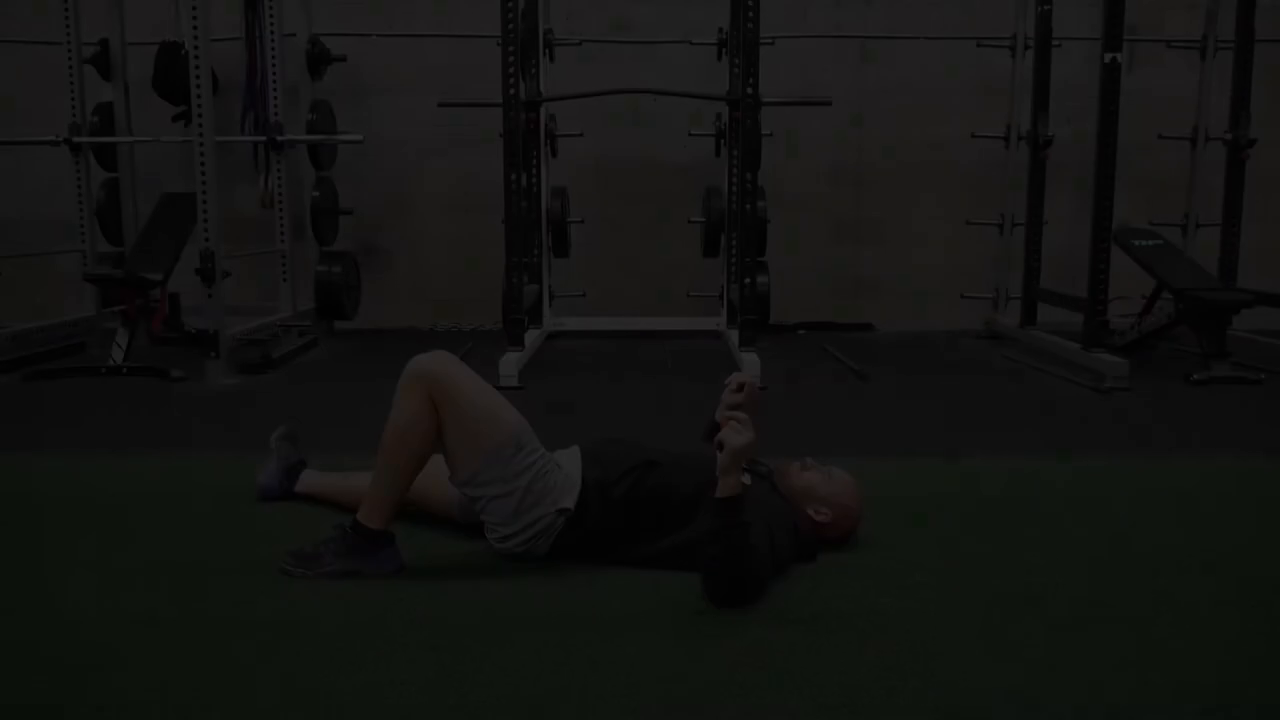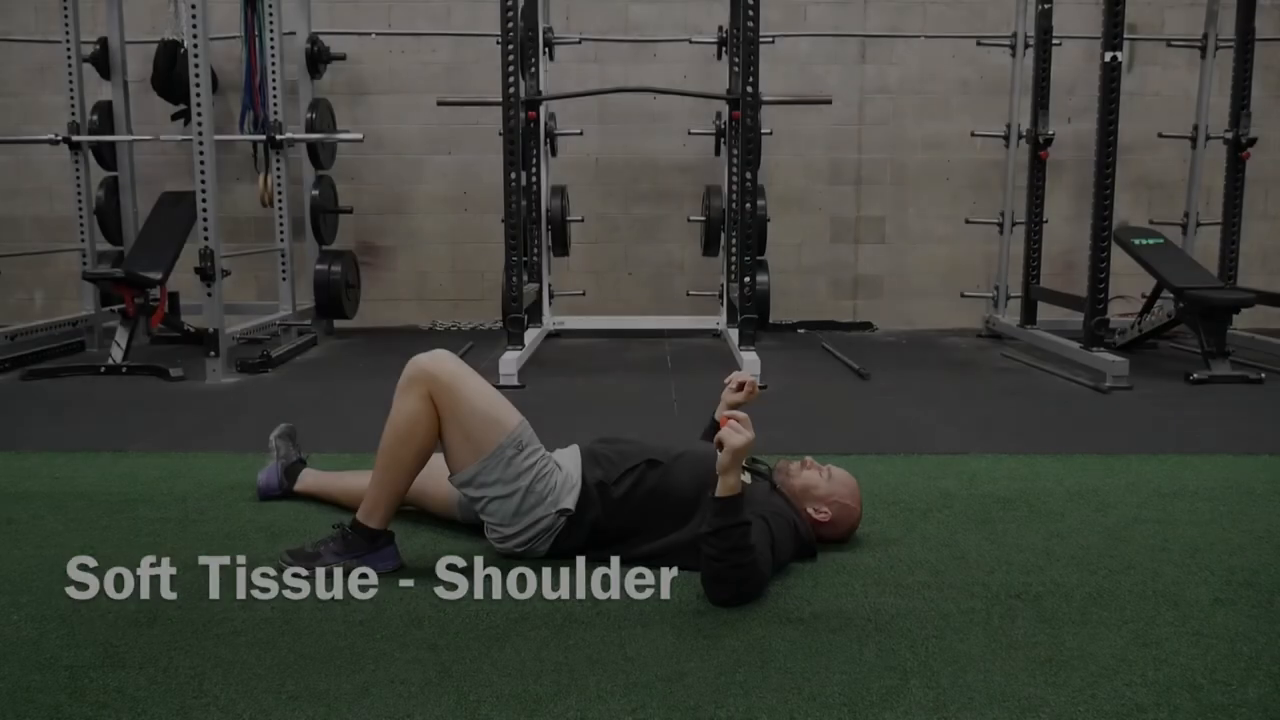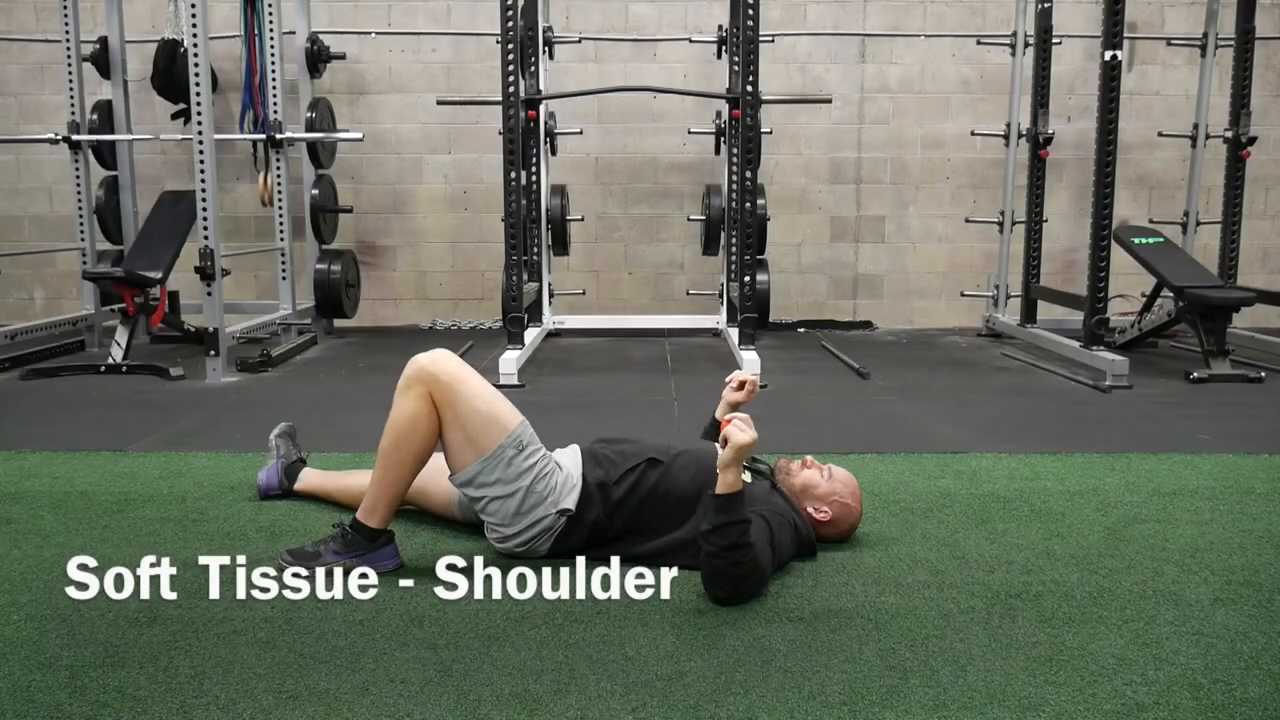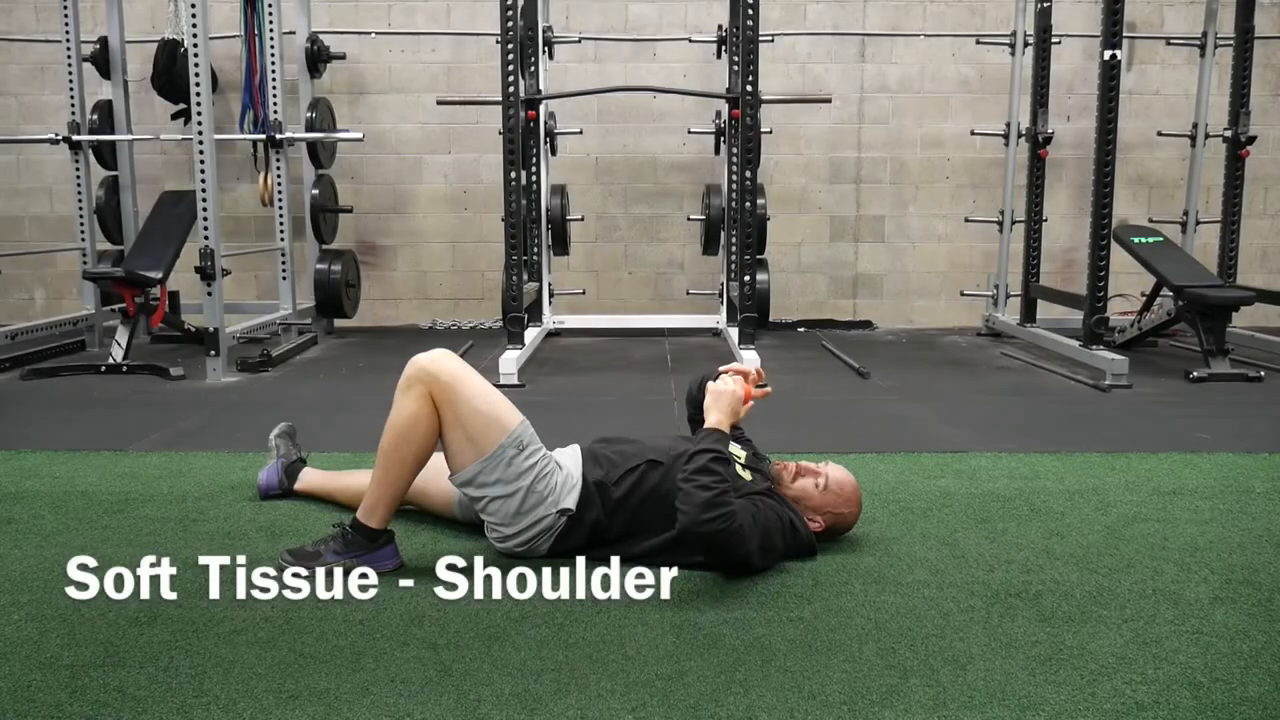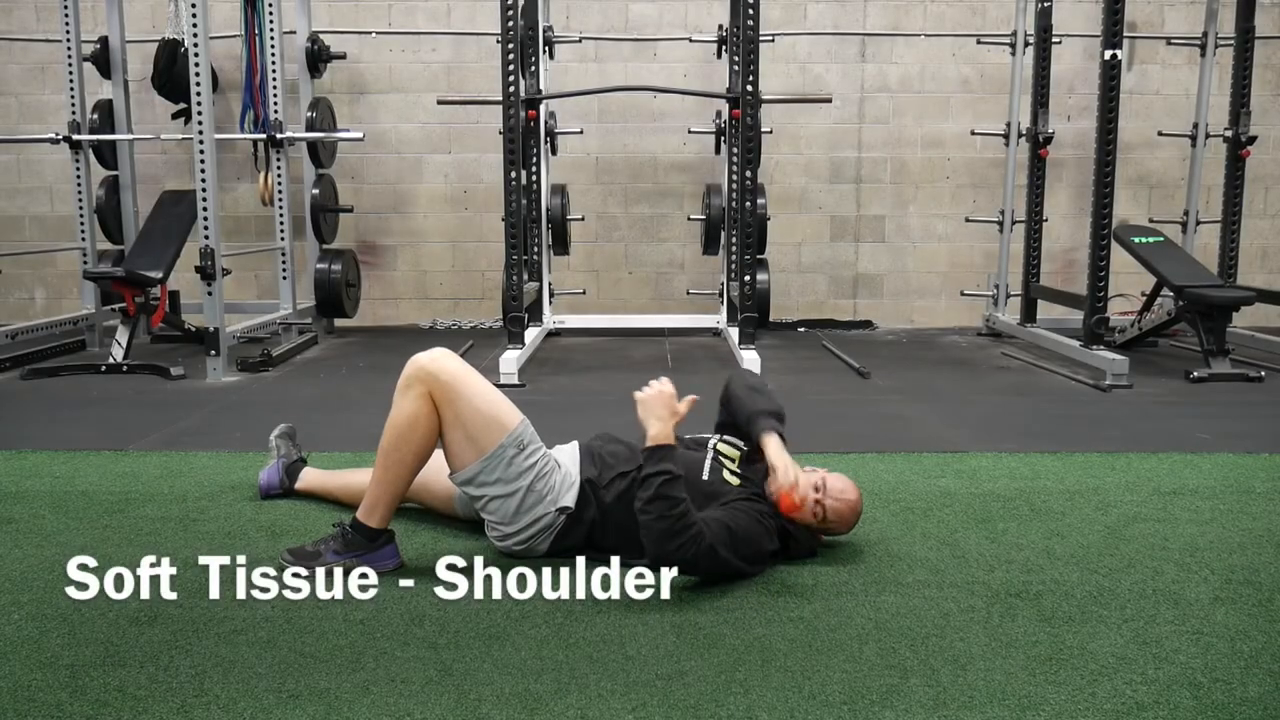
dt=0.4s
person 1, frame 1
left shoulder: (770, 523)
right shoulder: (765, 487)
left elbow: (730, 583)
left wrist: (730, 475)
right wrist: (724, 418)
left hip: (543, 508)
right hip: (562, 479)
left knee: (431, 374)
left ankle: (365, 540)
right ankle: (300, 479)
person 1, frame 2
left shoulder: (771, 520)
right shoulder: (764, 487)
left elbow: (729, 583)
left wrist: (730, 476)
right wrist: (723, 416)
left hip: (542, 510)
right hip: (562, 478)
left knee: (430, 371)
left ankle: (365, 540)
right ankle: (298, 478)
person 1, frame 3
left shoulder: (772, 520)
right shoulder: (765, 486)
left elbow: (728, 581)
left wrist: (731, 473)
right wrist: (723, 413)
left hip: (543, 511)
right hip: (560, 478)
left knee: (430, 370)
left ankle: (365, 539)
right ankle: (297, 477)
person 1, frame 4
left shoulder: (767, 522)
right shoulder: (758, 472)
left elbow: (702, 521)
right elbow: (700, 405)
left wrist: (720, 421)
right wrist: (723, 384)
left hip: (542, 511)
right hip: (561, 477)
left knee: (430, 370)
right knee: (406, 474)
left ankle: (365, 539)
right ankle: (297, 476)
person 1, frame 5
left shoulder: (754, 530)
right shoulder: (756, 464)
left elbow: (671, 549)
right elbow: (742, 387)
left wrist: (661, 436)
right wrist: (777, 444)
left hip: (541, 510)
right hip: (558, 474)
left knee: (429, 371)
right knee: (407, 473)
left ankle: (365, 539)
right ankle: (297, 474)
